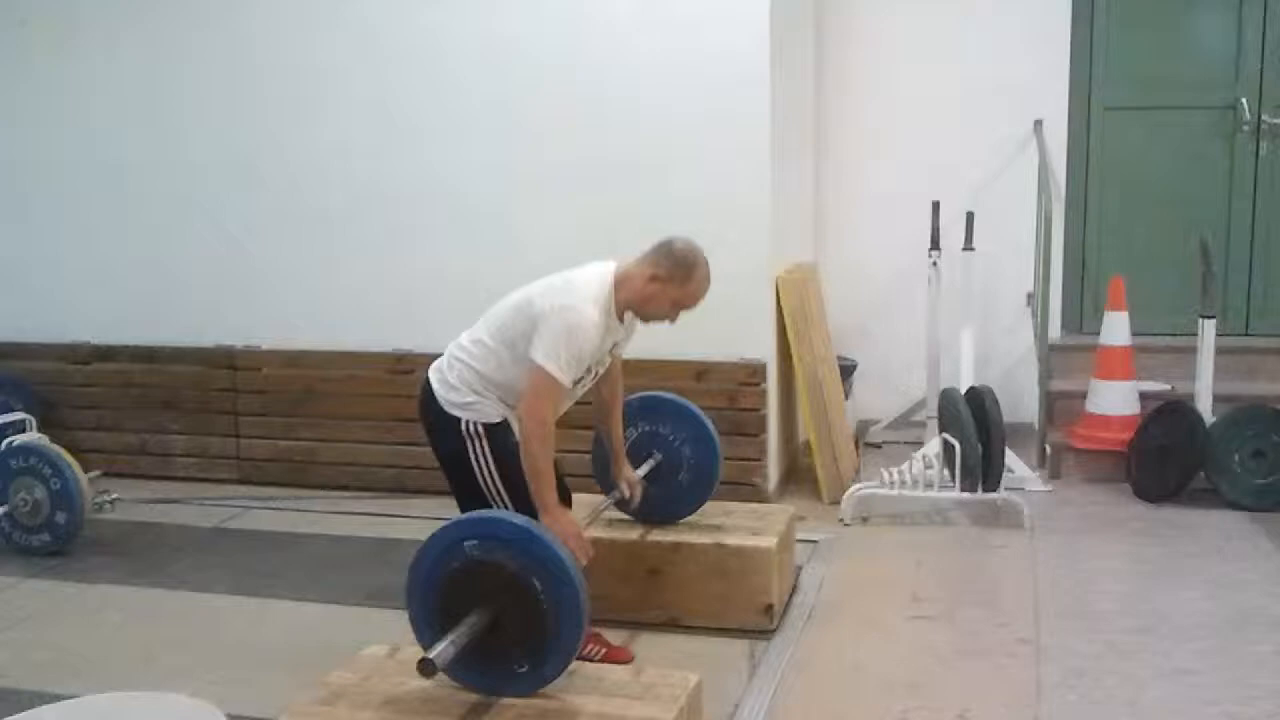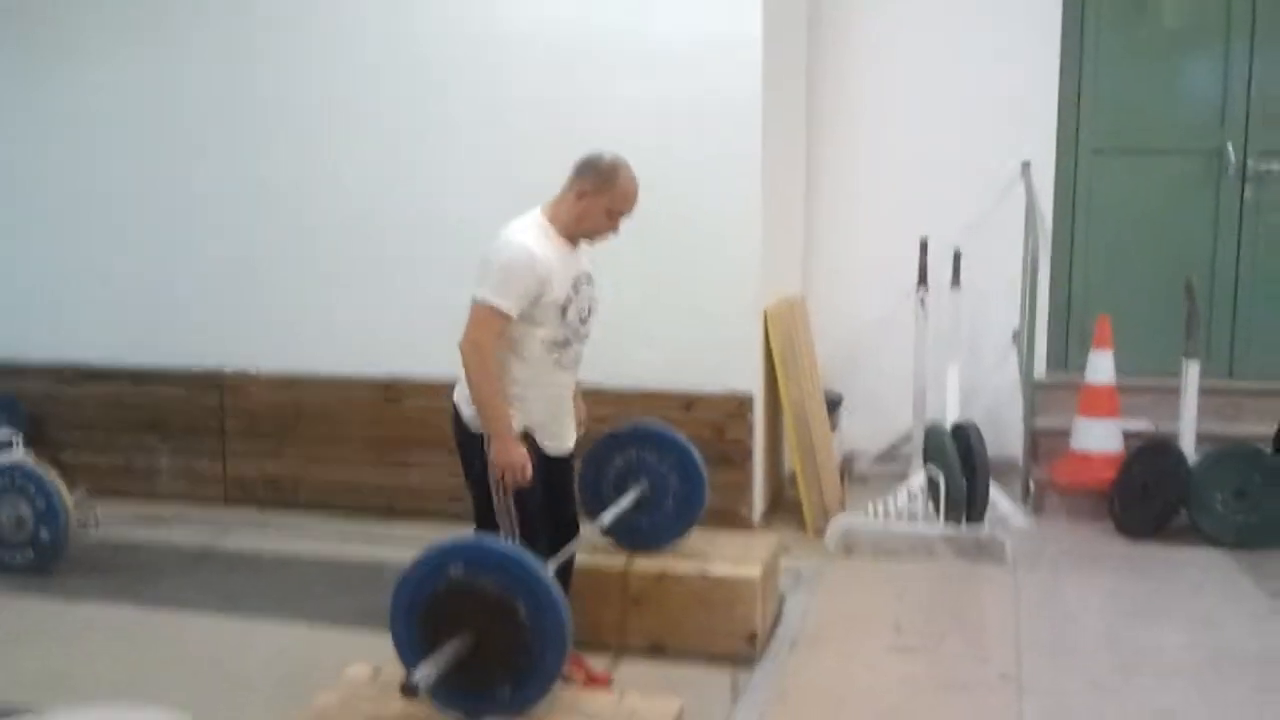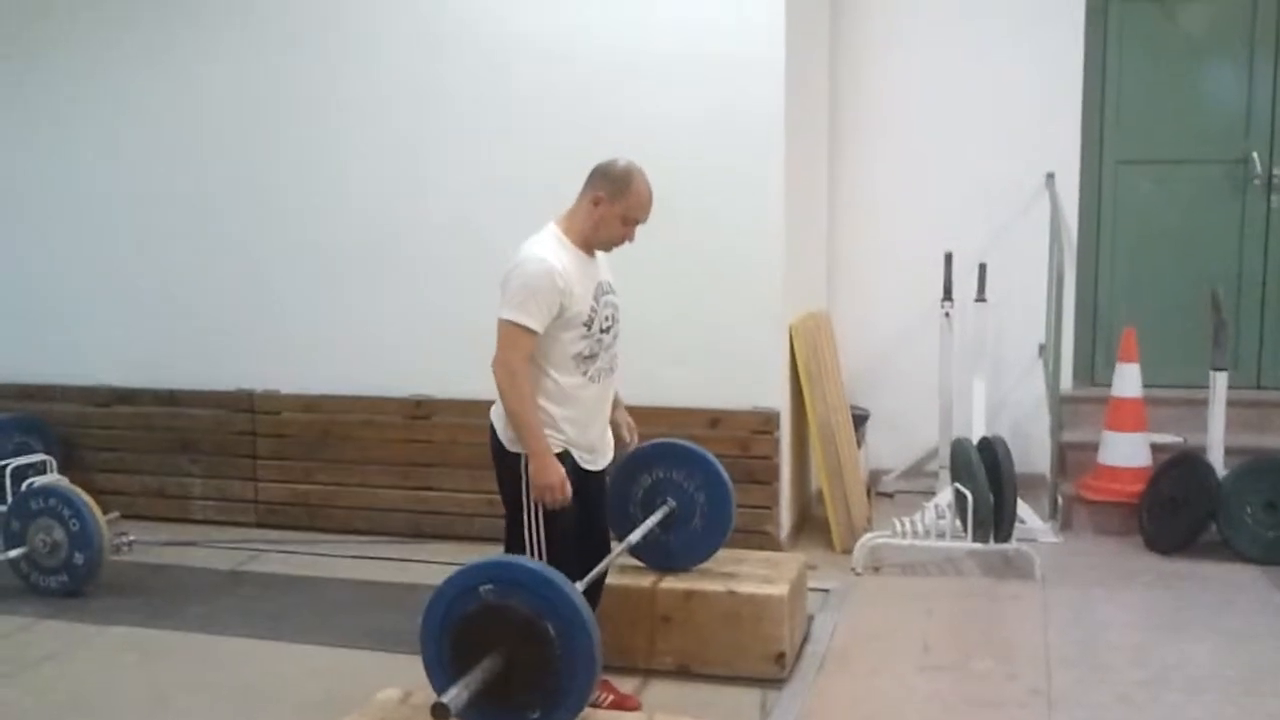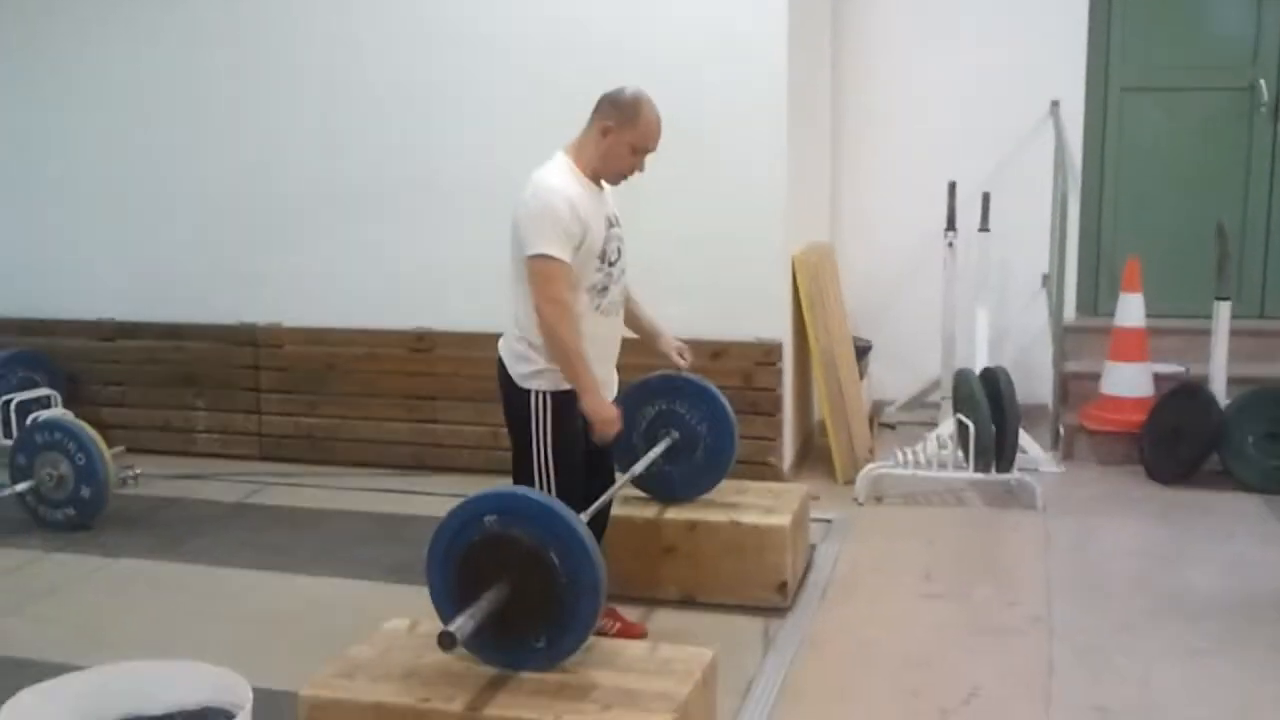
dt=0.7s
person 1, frame 1
left shoulder: (621, 300)
right shoulder: (579, 313)
left elbow: (607, 379)
right elbow: (536, 415)
left wrist: (620, 461)
right wrist: (550, 511)
left hip: (499, 400)
right hip: (464, 406)
left knee: (555, 509)
person 1, frame 2
left shoulder: (572, 248)
right shoulder: (522, 250)
right elbow: (477, 345)
left wrist: (572, 399)
right wrist: (503, 438)
left hip: (550, 427)
right hip: (501, 428)
left knee: (559, 543)
person 1, frame 3
left shoulder: (593, 259)
right shoulder: (541, 264)
right elbow: (509, 365)
left wrist: (616, 409)
right wrist: (540, 457)
left hip: (587, 445)
right hip: (540, 450)
left knee: (589, 565)
person 1, frame 4
left shoulder: (595, 191)
right shoulder: (553, 194)
right elbow: (552, 304)
left wrist: (655, 334)
right wrist: (589, 394)
left hip: (588, 380)
right hip: (546, 382)
left knee: (594, 498)
